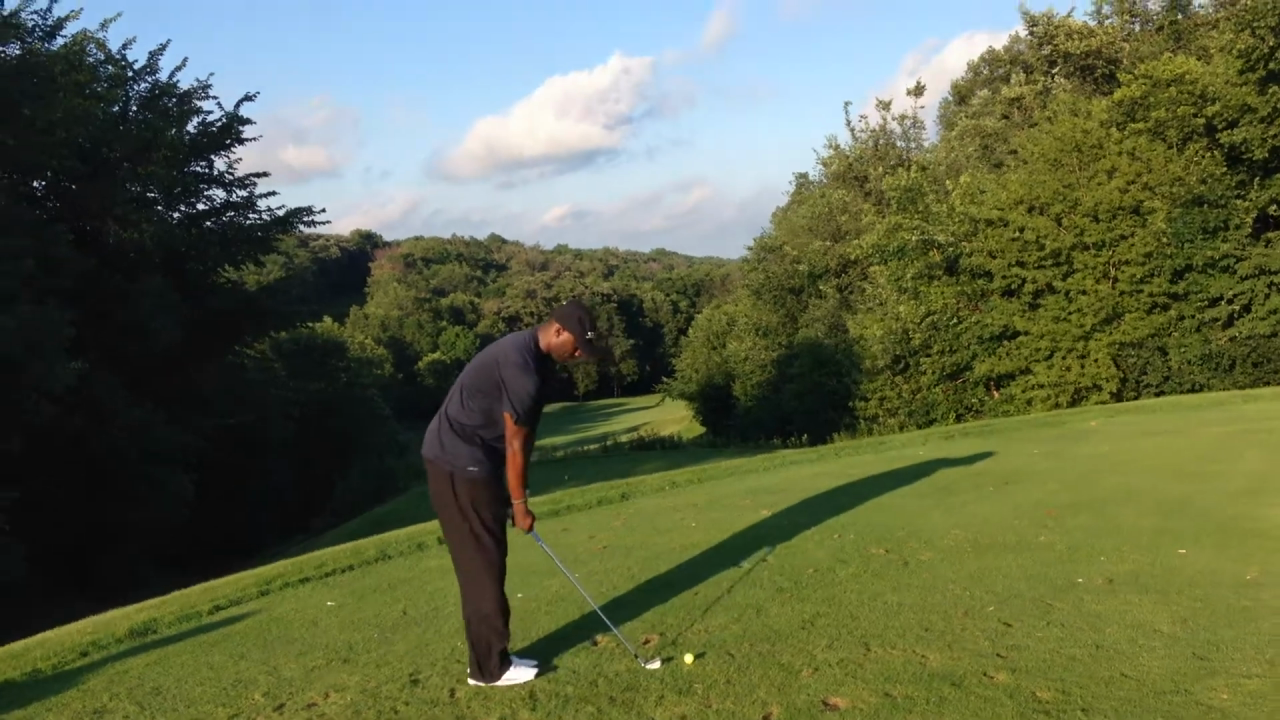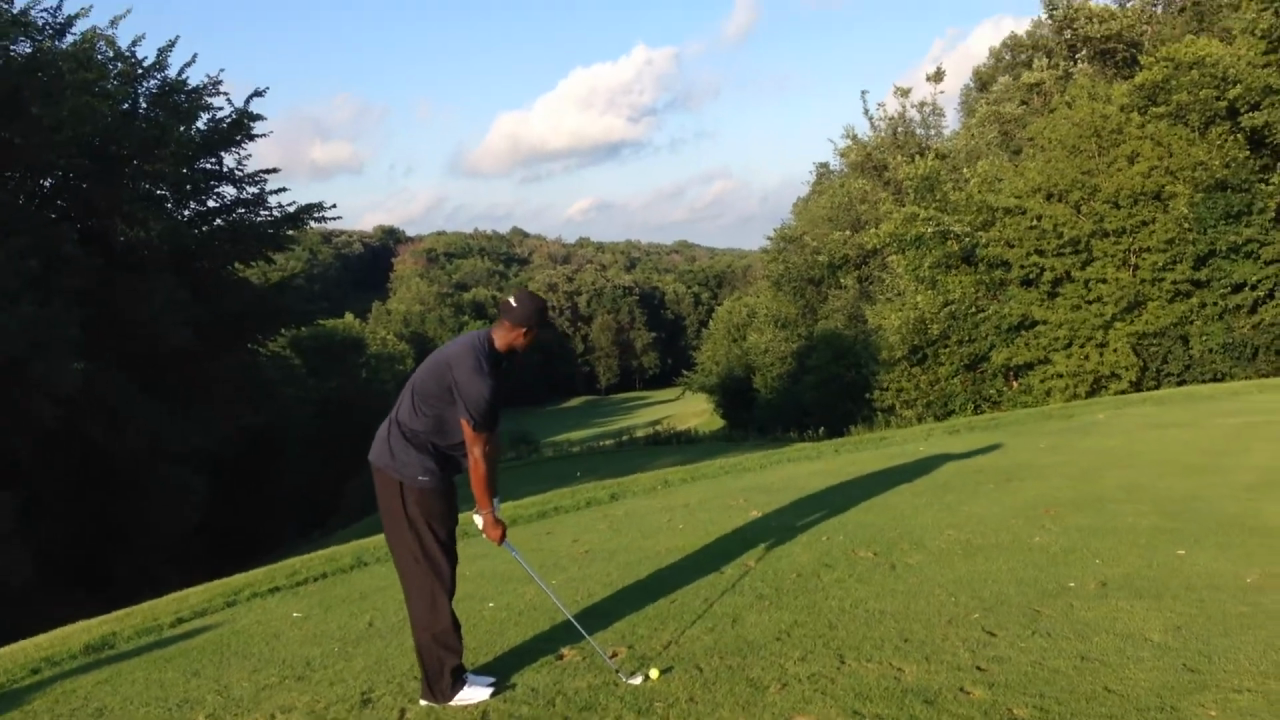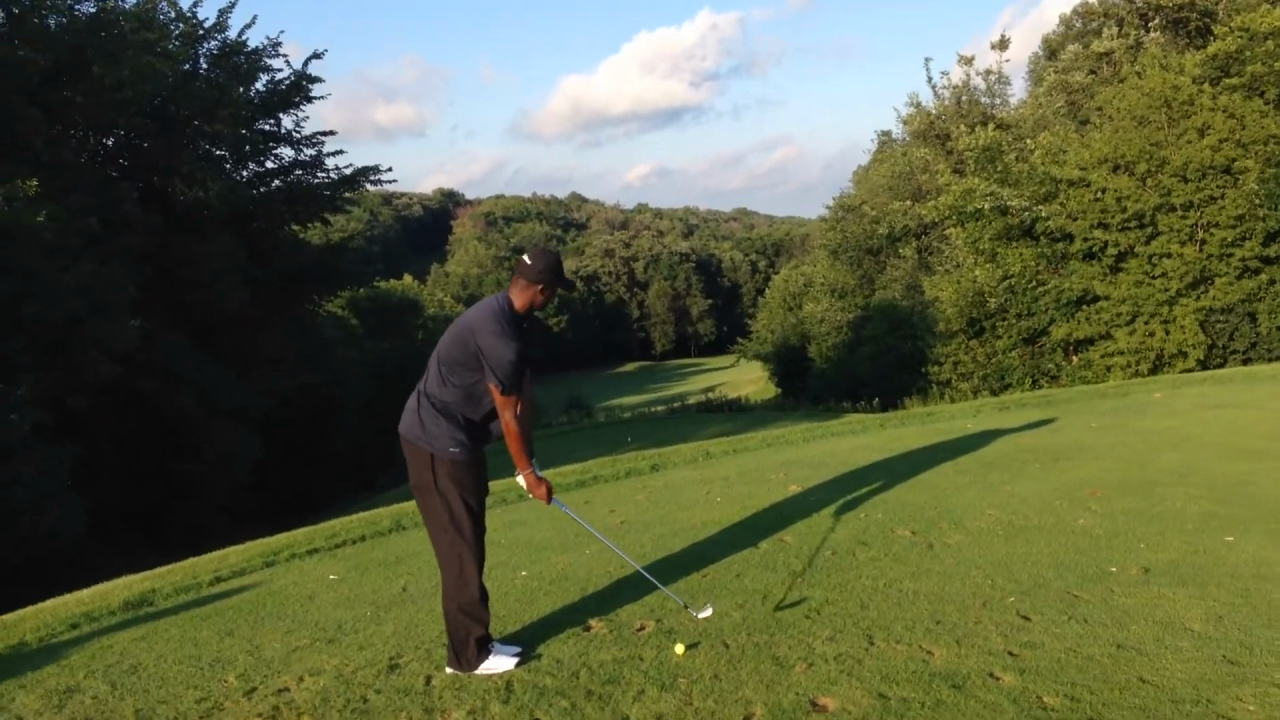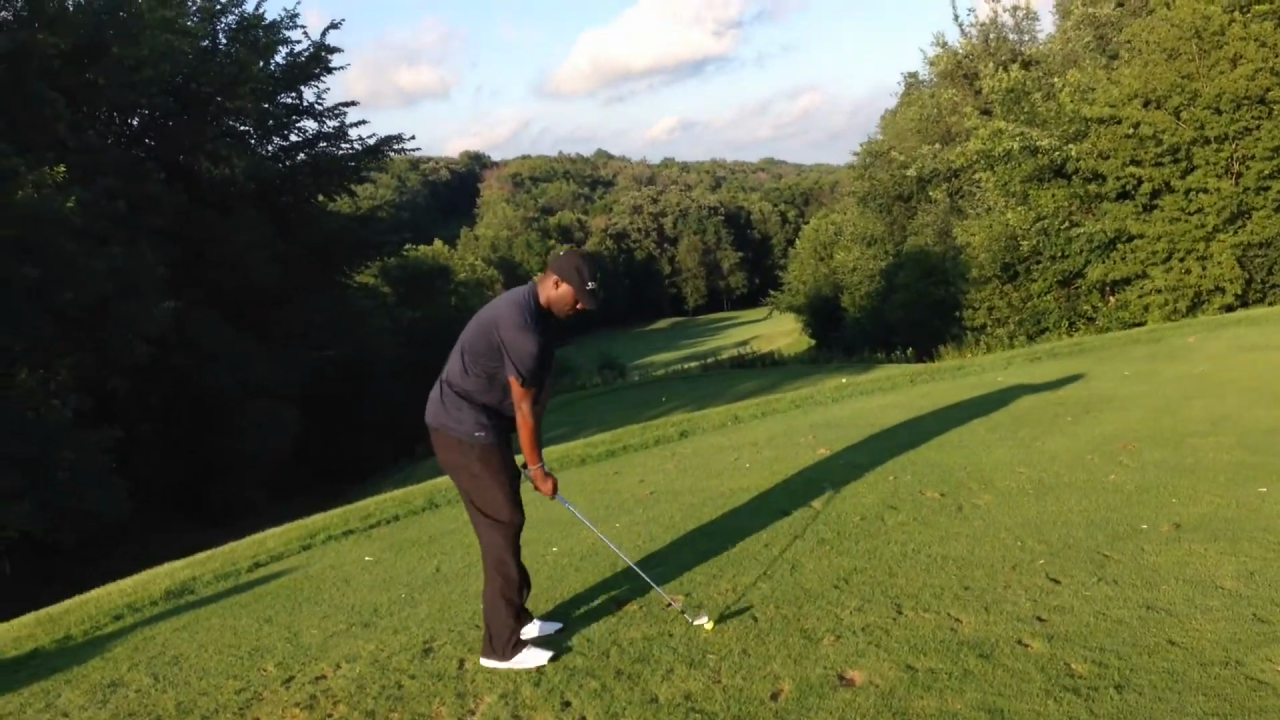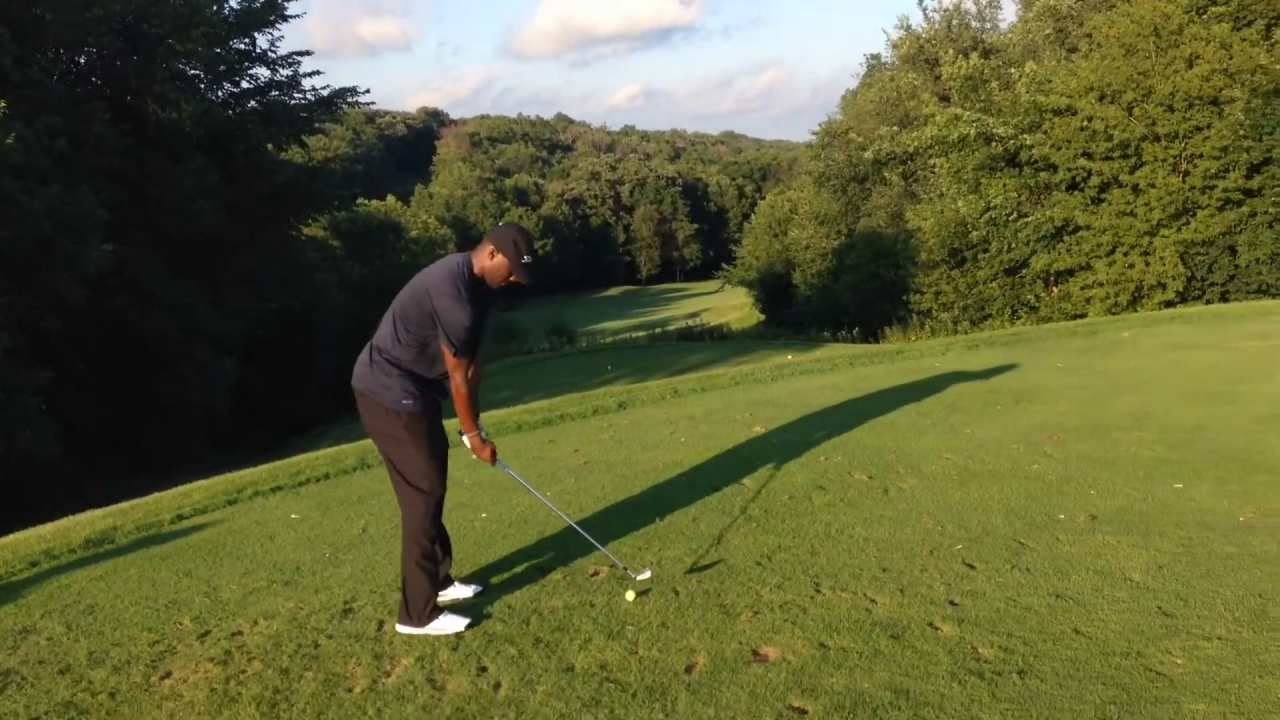
dt=1s
person 1, frame 1
left shoulder: (530, 351)
right shoulder: (521, 368)
left elbow: (524, 435)
right elbow: (515, 444)
left wrist: (519, 493)
right wrist: (519, 503)
left hip: (473, 459)
right hip: (457, 462)
left knee: (487, 559)
right knee: (482, 563)
left ankle: (492, 655)
right ankle: (488, 666)
person 1, frame 2
left shoulder: (482, 351)
right shoulder: (475, 369)
left elbow: (488, 438)
right elbow: (476, 451)
left wrist: (491, 501)
right wrist: (488, 514)
left hip: (423, 467)
right hip: (407, 471)
left knee: (438, 574)
right knee: (430, 578)
left ankle: (449, 673)
right ankle: (443, 685)
person 1, frame 3
left shoulder: (504, 316)
right shoulder: (498, 333)
left elbow: (521, 396)
right elbow: (508, 414)
left wrist: (529, 463)
right wrist: (529, 474)
left hip: (454, 437)
right hip: (438, 441)
left knee: (468, 544)
right knee: (460, 547)
left ankle: (476, 640)
right ankle: (468, 654)
person 1, frame 4
left shoulder: (535, 310)
right shoulder: (521, 325)
left elbow: (538, 393)
right elbow: (524, 407)
left wrist: (535, 456)
right wrist: (537, 468)
left hip: (482, 421)
right hip: (463, 424)
left knee: (504, 520)
right knee: (502, 523)
left ankle: (515, 619)
right ankle: (502, 645)
person 1, frame 5
left shoulder: (473, 281)
right shoulder: (455, 294)
left elbow: (471, 362)
right elbow: (458, 376)
left wrist: (473, 424)
right wrist: (474, 435)
left hip: (412, 386)
right hip: (390, 390)
left knee: (430, 485)
right knee: (424, 491)
left ankle: (437, 580)
right ankle: (417, 611)
